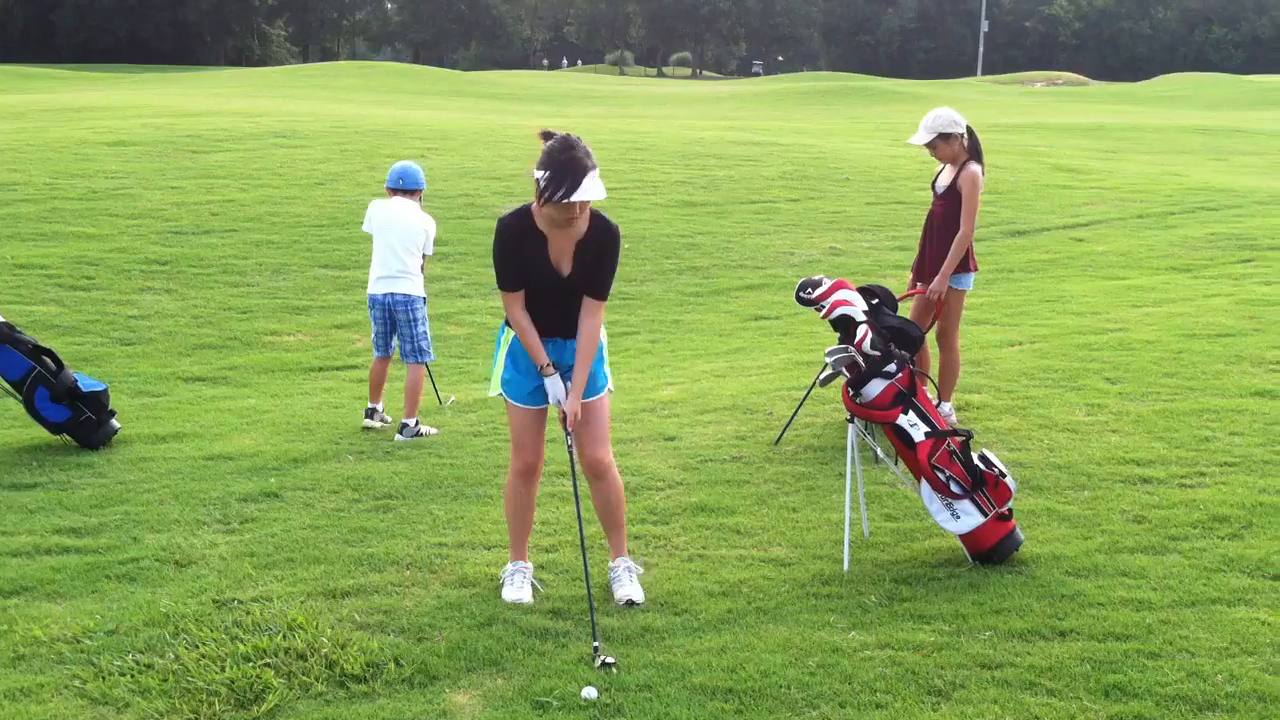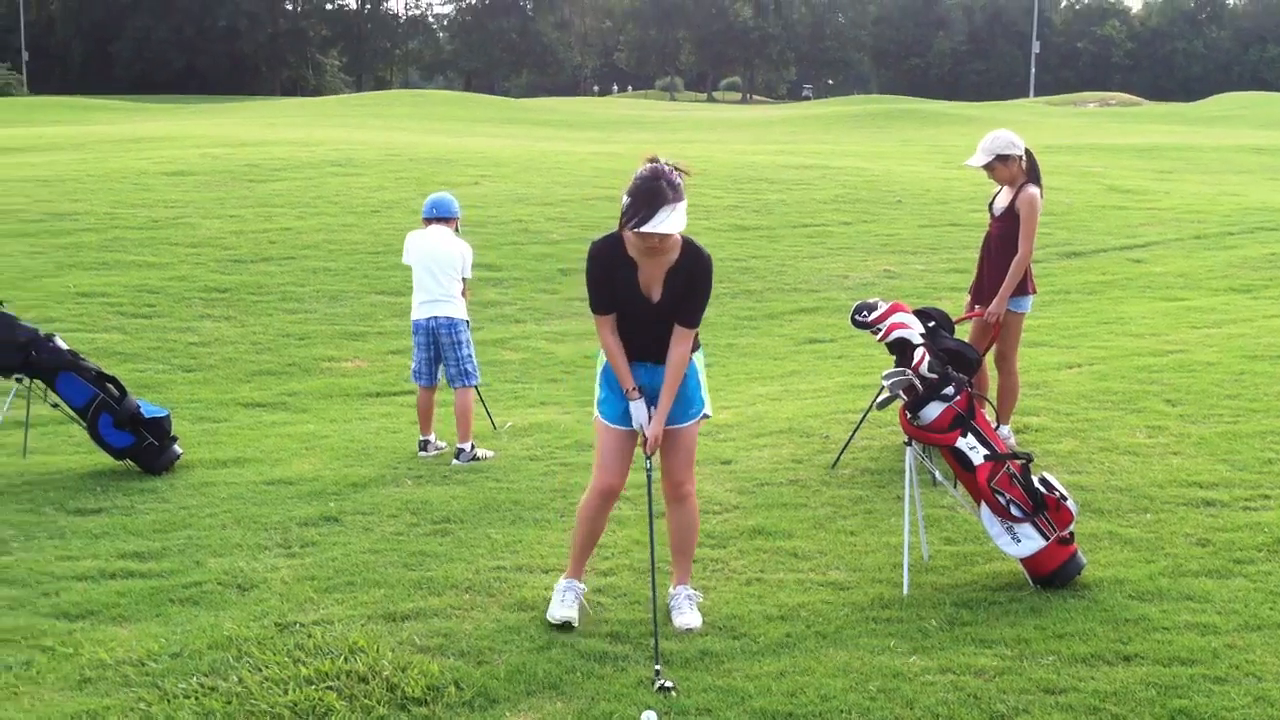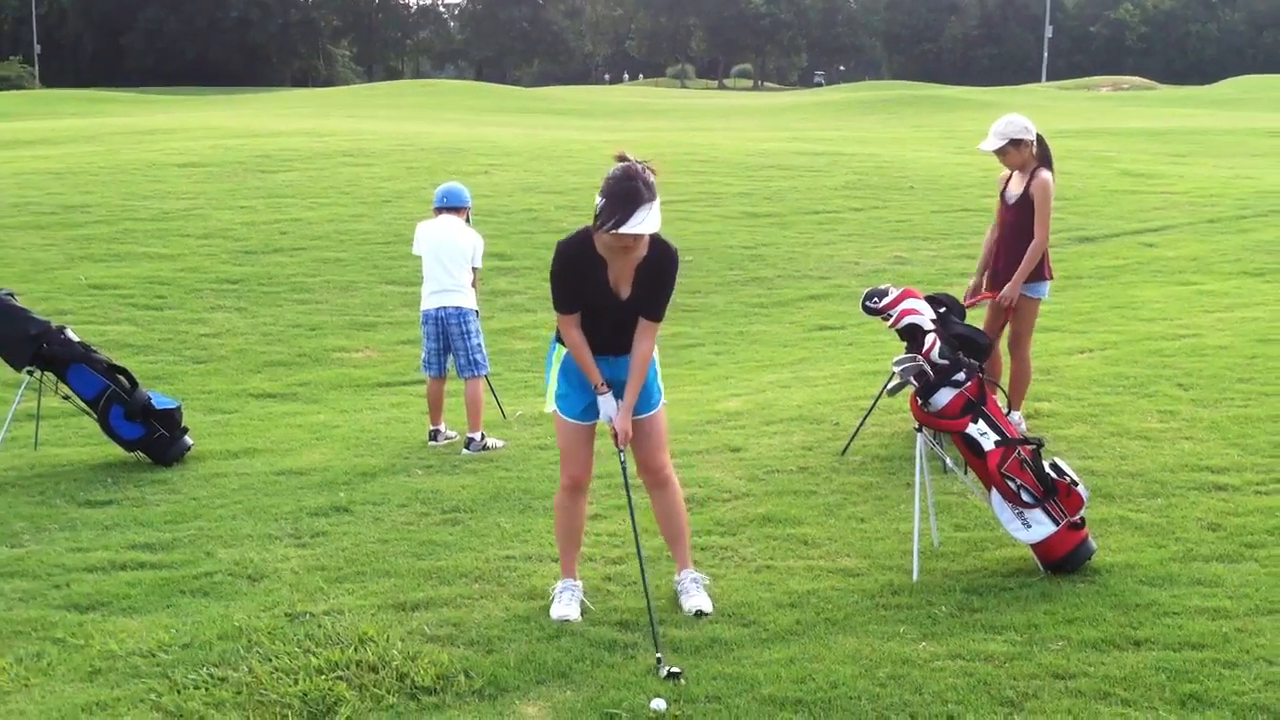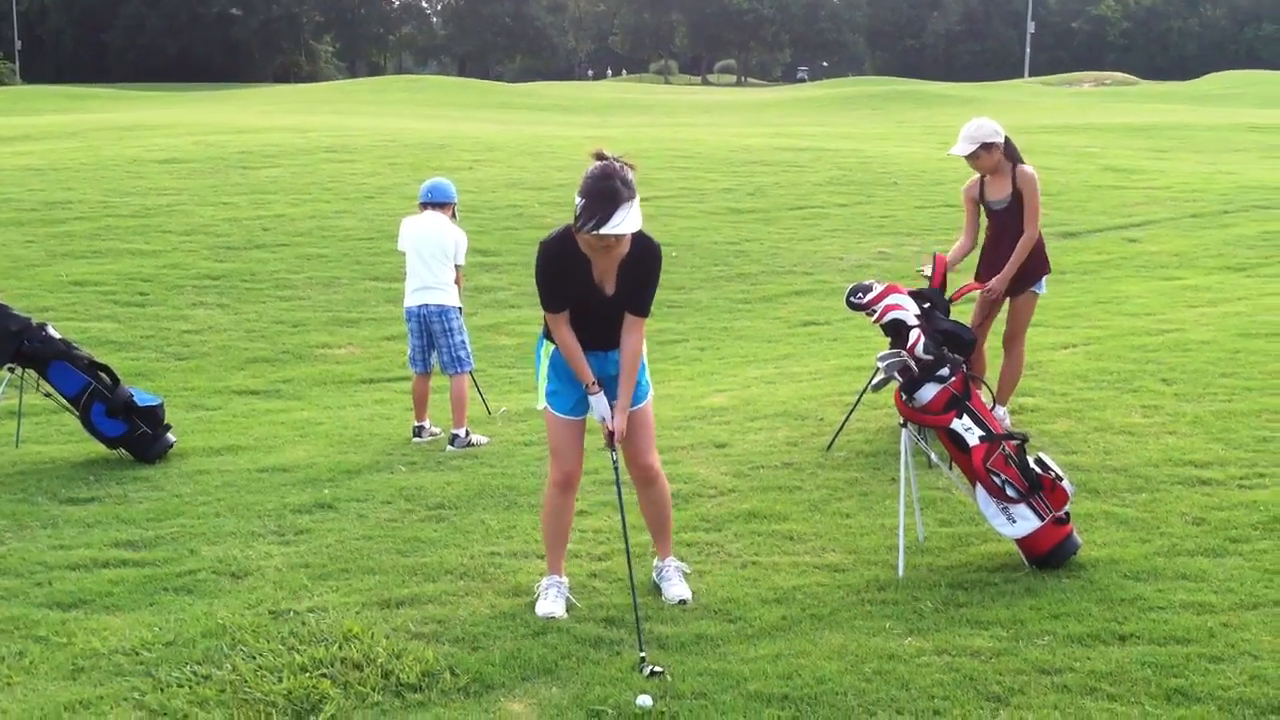
dt=0.5s
person 1, frame 1
left shoulder: (604, 234)
right shoulder: (513, 229)
left elbow: (591, 312)
right elbow: (514, 306)
left wrist: (576, 390)
right wrist: (547, 372)
left hip: (583, 349)
right hip: (526, 349)
left knee: (599, 461)
right knee: (526, 463)
left ankle: (621, 563)
right ankle: (518, 565)
person 1, frame 2
left shoulder: (696, 262)
right shoulder: (604, 254)
left elbow: (682, 339)
right elbow: (607, 330)
left wrist: (661, 416)
right wrist: (634, 396)
left hip: (677, 375)
right hip: (621, 372)
left knee: (680, 486)
right knee: (606, 484)
left ankle: (682, 590)
right ankle: (570, 582)
person 1, frame 3
left shoulder: (663, 257)
right shoulder: (571, 252)
left elbow: (645, 334)
right elbow: (570, 327)
left wrist: (628, 407)
right wrist: (601, 391)
left hip: (635, 364)
right hip: (579, 365)
left knee: (659, 471)
right knee: (575, 478)
left ankle: (687, 576)
right ankle: (568, 583)
person 1, frame 4
left shoulder: (646, 252)
right shoulder: (555, 250)
left elbow: (633, 330)
right elbow: (559, 325)
left wrist: (622, 406)
right wrist: (592, 390)
left hip: (622, 358)
right hip: (567, 361)
left knee: (646, 466)
right knee: (565, 473)
left ankle: (666, 563)
right ankle: (554, 579)
person 2, frame 1
left shoulder: (970, 173)
right shoulder: (944, 169)
left elbow: (966, 231)
left wrist: (944, 276)
right wrist: (918, 267)
left hip: (954, 267)
right hip: (931, 262)
left knee: (945, 336)
left ankle: (944, 407)
person 2, frame 2
left shoulder: (1028, 196)
right shoulder: (1001, 192)
left elbow: (1024, 253)
left wrist: (1002, 298)
right wrist: (975, 290)
left hip: (1013, 290)
right hip: (989, 284)
left knee: (1004, 359)
left ankle: (1003, 430)
person 2, frame 3
left shoulder: (1041, 180)
right shoulder: (1007, 178)
left elbow: (1040, 239)
left wrist: (1016, 282)
right wrist: (979, 275)
left hip: (1029, 274)
right hip: (1002, 270)
left knee: (1018, 344)
right knee: (987, 340)
left ankle: (1015, 415)
person 2, frame 4
left shoulder: (1025, 176)
right shoulder: (973, 188)
left elbow: (1031, 232)
right elbow: (969, 237)
left wrist: (1006, 275)
right wrist: (944, 263)
left hip: (1026, 268)
right hip: (991, 265)
left knee: (1013, 340)
right knee: (974, 336)
left ankle: (1000, 409)
person 3, frame 1
left shoulder: (376, 208)
right shoulder: (426, 221)
right elbow: (423, 263)
left hip: (378, 291)
right hip: (408, 293)
left knee: (382, 354)
right knee: (416, 360)
left ankle: (373, 410)
right ankle: (409, 425)
person 3, frame 2
left shoulder: (413, 239)
right shoulder: (461, 247)
right elbow: (464, 288)
left hip: (421, 318)
right hip: (451, 317)
left knee: (426, 384)
right knee: (464, 384)
left ankle: (427, 441)
right ankle: (465, 448)
person 3, frame 3
left shoulder: (424, 229)
right shoulder: (472, 236)
right elbow: (474, 278)
left hip: (431, 308)
right hip: (461, 307)
left knee: (436, 374)
right knee: (474, 374)
left ankle: (437, 430)
right ankle: (475, 438)
person 3, frame 4
left shoulder: (408, 225)
right shoulder: (455, 233)
right elbow: (457, 276)
left hip: (414, 304)
right hip: (443, 304)
left knee: (421, 370)
right knee: (459, 370)
left ankle: (421, 426)
right ankle: (459, 434)
